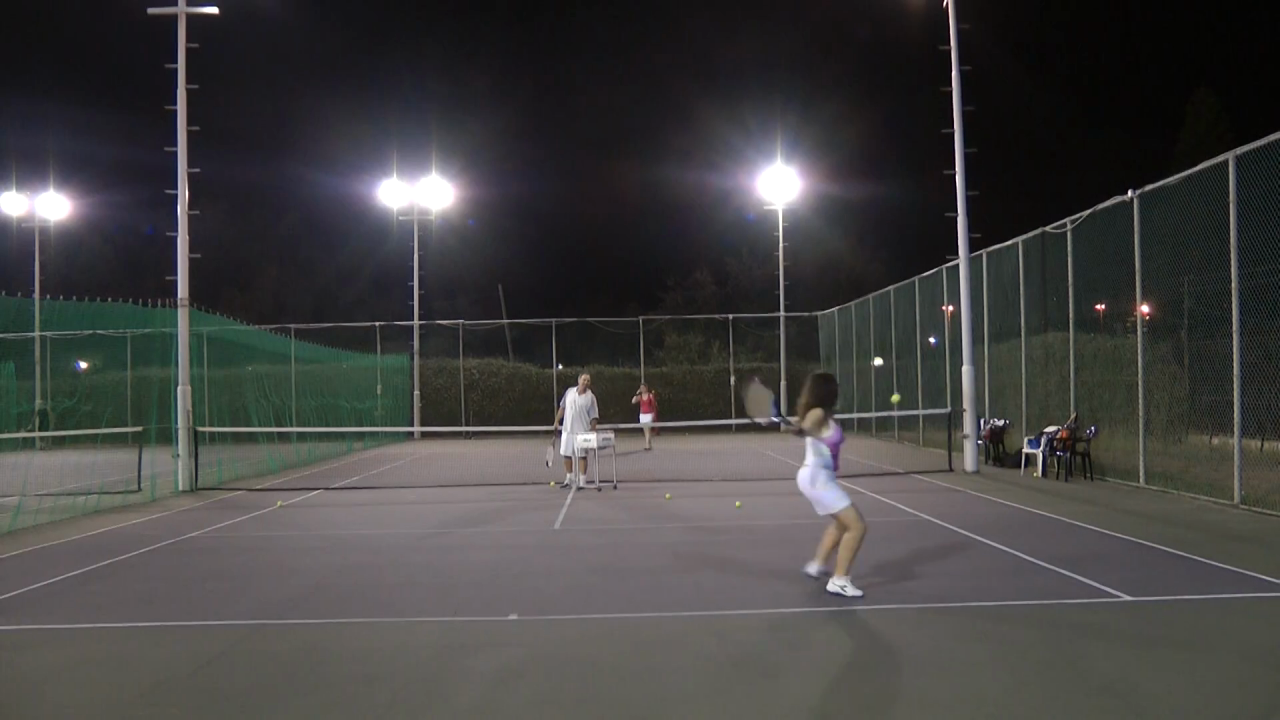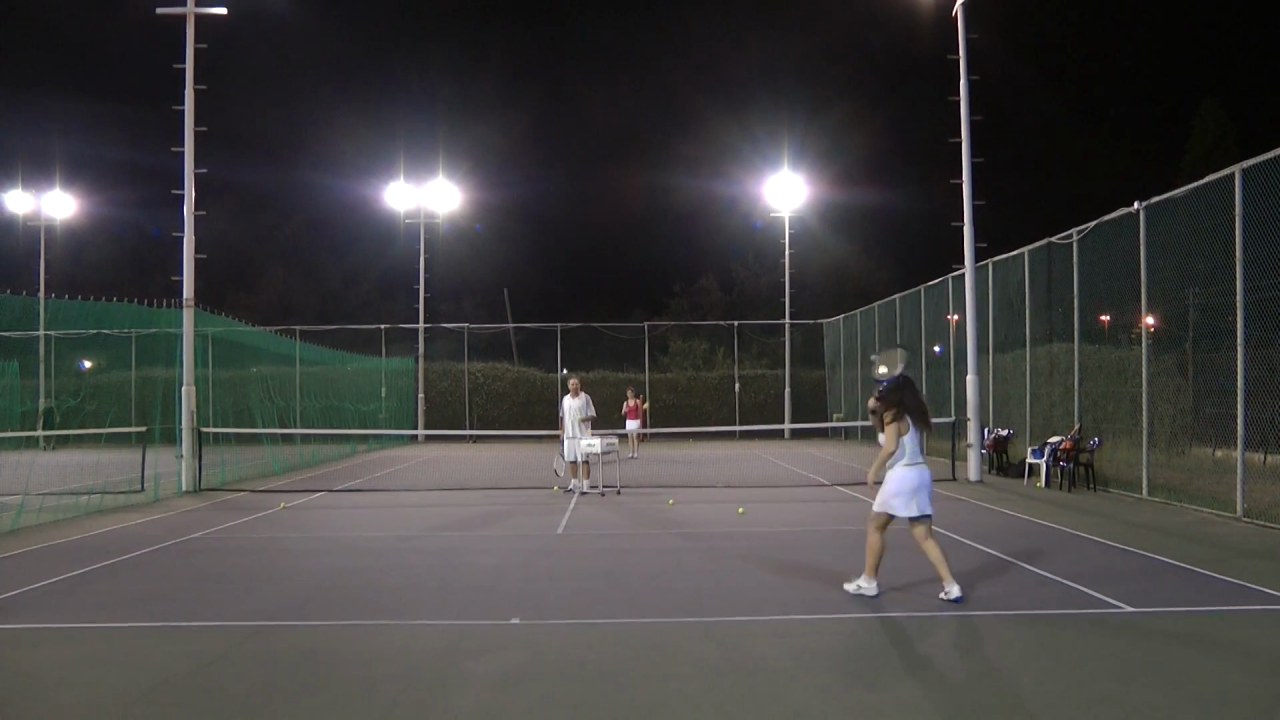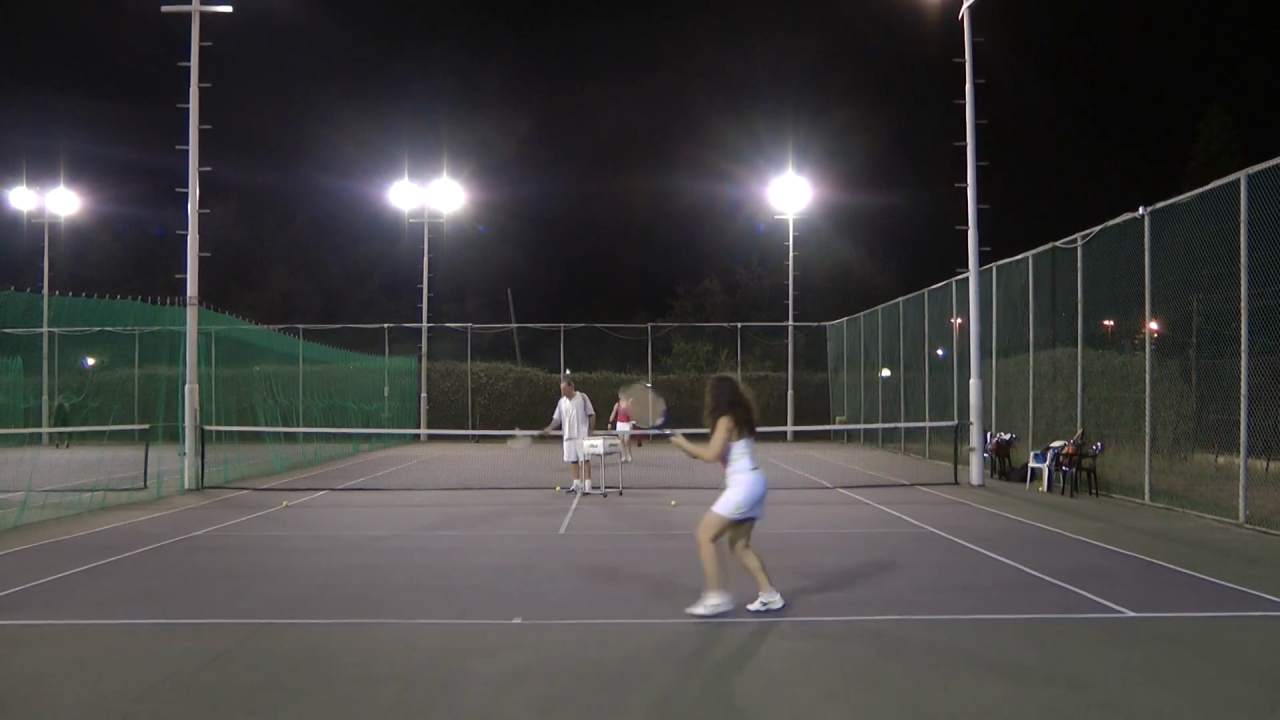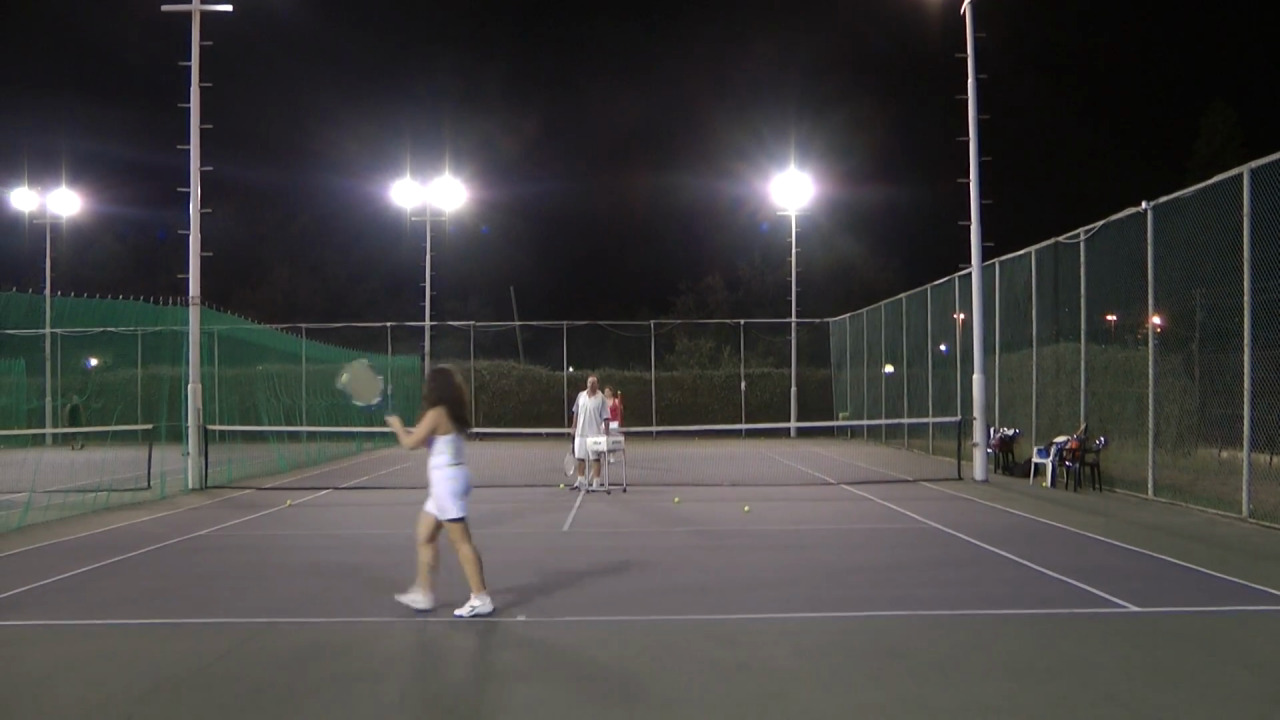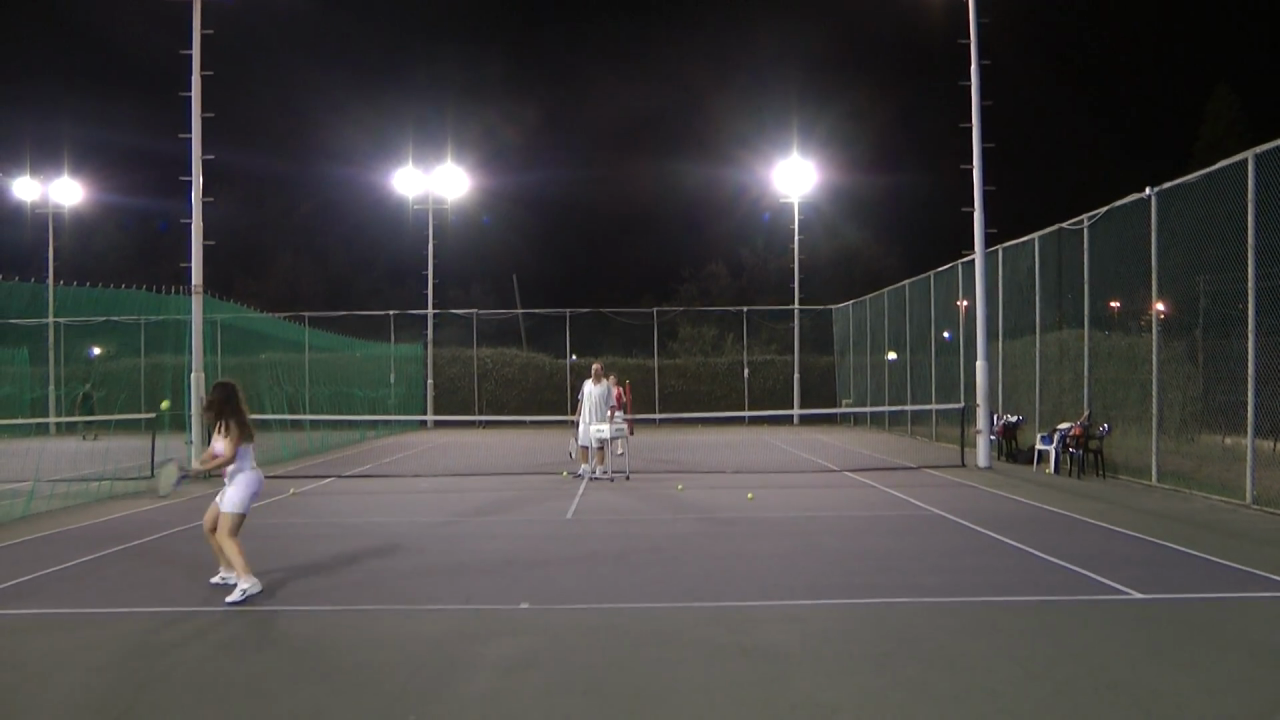
dt=1s
person 1, frame 1
left shoulder: (824, 414)
right shoulder: (818, 413)
right elbow: (804, 426)
right wrist: (801, 428)
left hip: (817, 477)
right hip: (817, 478)
left knee: (842, 523)
right knee: (857, 527)
left ankle: (817, 564)
right ankle: (839, 580)
person 1, frame 2
left shoulder: (892, 415)
right shoulder: (914, 415)
left elbow: (890, 447)
left wrist: (874, 471)
right wrist: (875, 410)
left hip: (900, 477)
right hip: (921, 475)
left knee: (875, 529)
right knee: (926, 538)
left ankle: (868, 582)
right ankle: (951, 586)
person 1, frame 3
left shoulder: (727, 421)
right shoulder: (739, 419)
left elbow: (711, 455)
left wrist: (684, 444)
right wrist: (696, 451)
left hip: (744, 485)
right hip: (748, 484)
left knee: (704, 536)
right knee: (739, 545)
left ankle: (717, 597)
right ankle: (770, 596)
person 1, frame 4
left shoulder: (436, 413)
right shoulder: (454, 414)
left elbow: (411, 443)
left wrist: (397, 426)
right wrist: (404, 430)
left hip: (447, 479)
right hip: (454, 477)
left knee: (461, 542)
right knee: (423, 538)
left ankle: (481, 599)
right ankle: (422, 593)
person 1, frame 5
left shoulder: (233, 425)
right shoulder: (221, 424)
left elbow: (229, 457)
right elbow: (211, 454)
left wrist: (203, 468)
right wrist: (203, 460)
left hip: (244, 481)
right hip: (236, 482)
left knee: (225, 534)
right knee: (210, 525)
left ankle: (247, 582)
right ankle: (229, 572)
